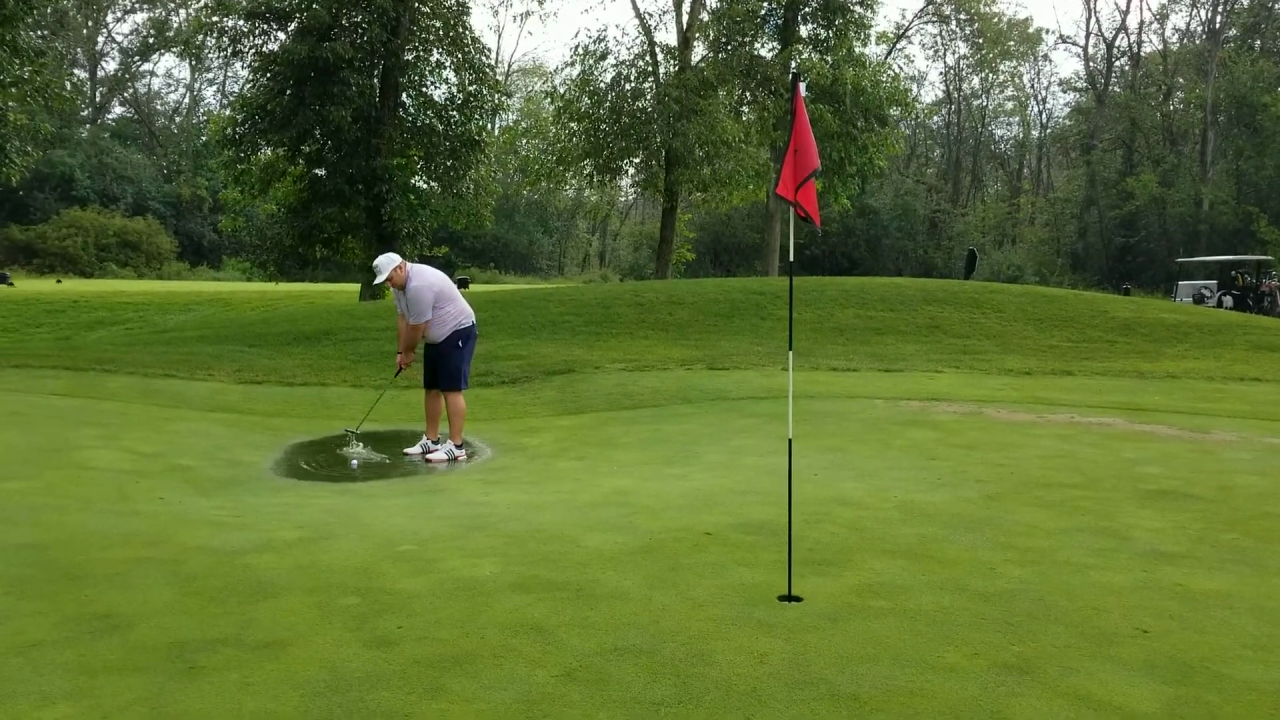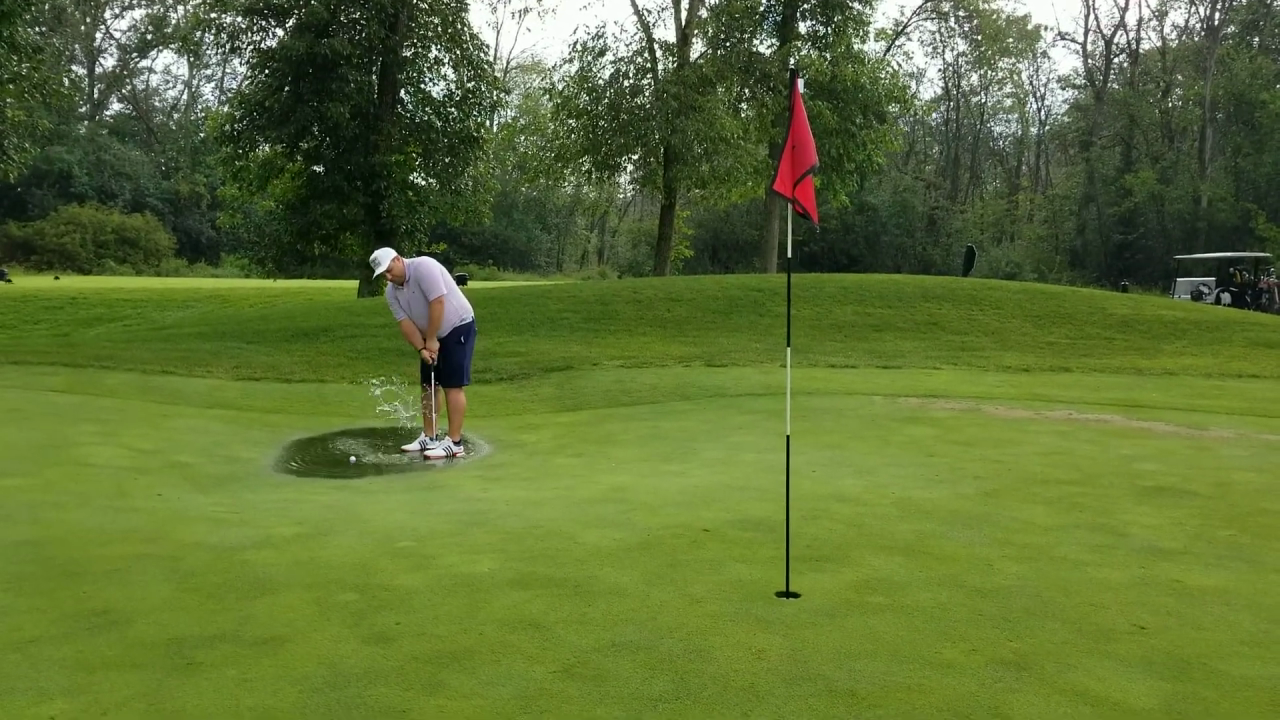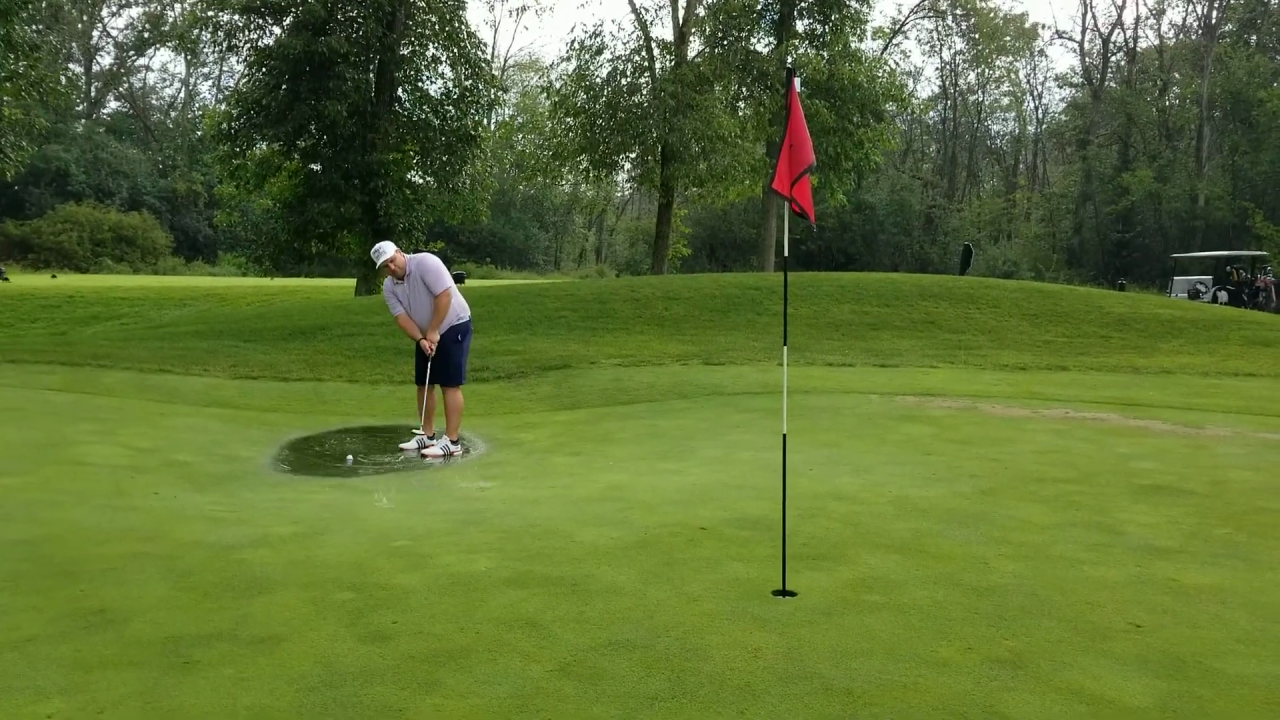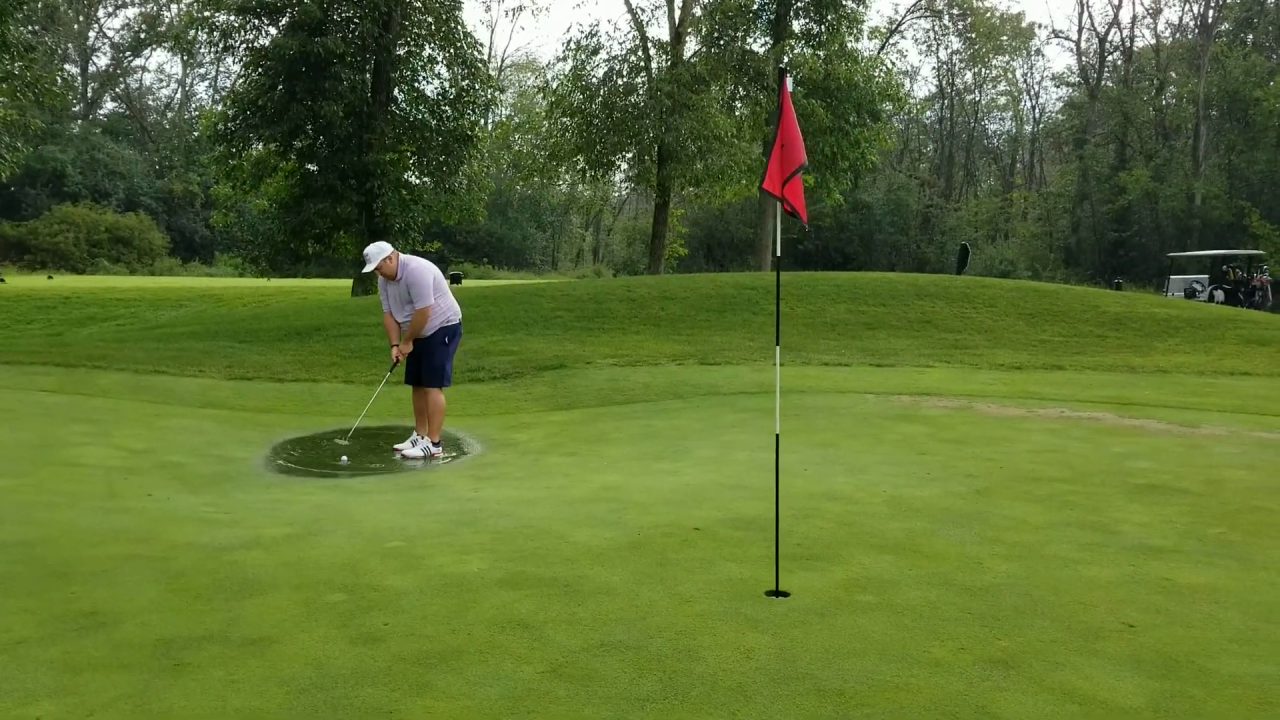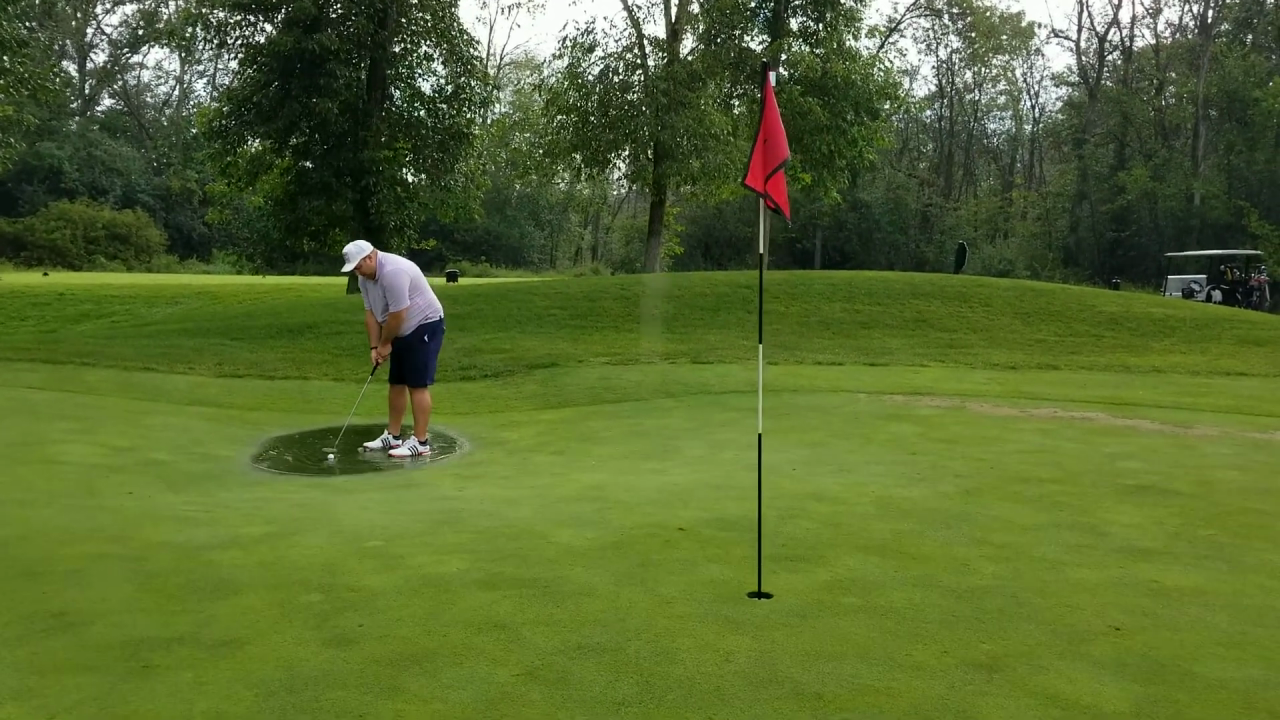
dt=0.5s
person 1, frame 1
left shoulder: (419, 285)
right shoulder: (400, 285)
left elbow: (416, 327)
right elbow: (403, 319)
left wrist: (408, 353)
right wrist: (401, 352)
left hip: (458, 333)
right hip: (436, 338)
left knee: (451, 389)
right knee: (432, 388)
left ankle: (456, 446)
right ankle: (431, 441)
person 1, frame 2
left shoulder: (423, 267)
right shoulder: (391, 290)
left elbow: (438, 303)
right elbow: (405, 322)
left wrist: (432, 340)
right wrist: (421, 348)
left hip: (458, 329)
right hip: (432, 337)
left knee: (453, 386)
right knee: (428, 386)
left ankle: (454, 442)
right ankle: (429, 437)
person 1, frame 3
left shoulder: (426, 262)
right shoulder: (389, 286)
left elbow: (444, 296)
right elbow: (401, 317)
left wrist: (434, 331)
right wrist: (421, 339)
left hip: (453, 328)
right hip: (426, 335)
left knee: (450, 385)
right knee: (424, 384)
left ankle: (452, 441)
right ankle: (427, 436)
person 1, frame 4
left shoulder: (417, 270)
right shoulder: (384, 280)
left elbow: (423, 312)
right elbow: (388, 314)
left wrist: (406, 341)
right wrist: (395, 345)
left hip: (442, 329)
right hip: (418, 335)
left knee: (432, 386)
right knee: (418, 386)
left ankle: (433, 444)
right ankle: (420, 435)
person 1, frame 5
left shoulder: (393, 271)
right shoulder: (365, 279)
left elbow: (398, 315)
right elbow: (371, 313)
left wrist: (385, 343)
right wrist: (375, 346)
left hip: (425, 327)
right hip: (401, 333)
left knee: (417, 386)
right knee: (396, 384)
left ankle: (420, 442)
right ankle: (393, 436)
